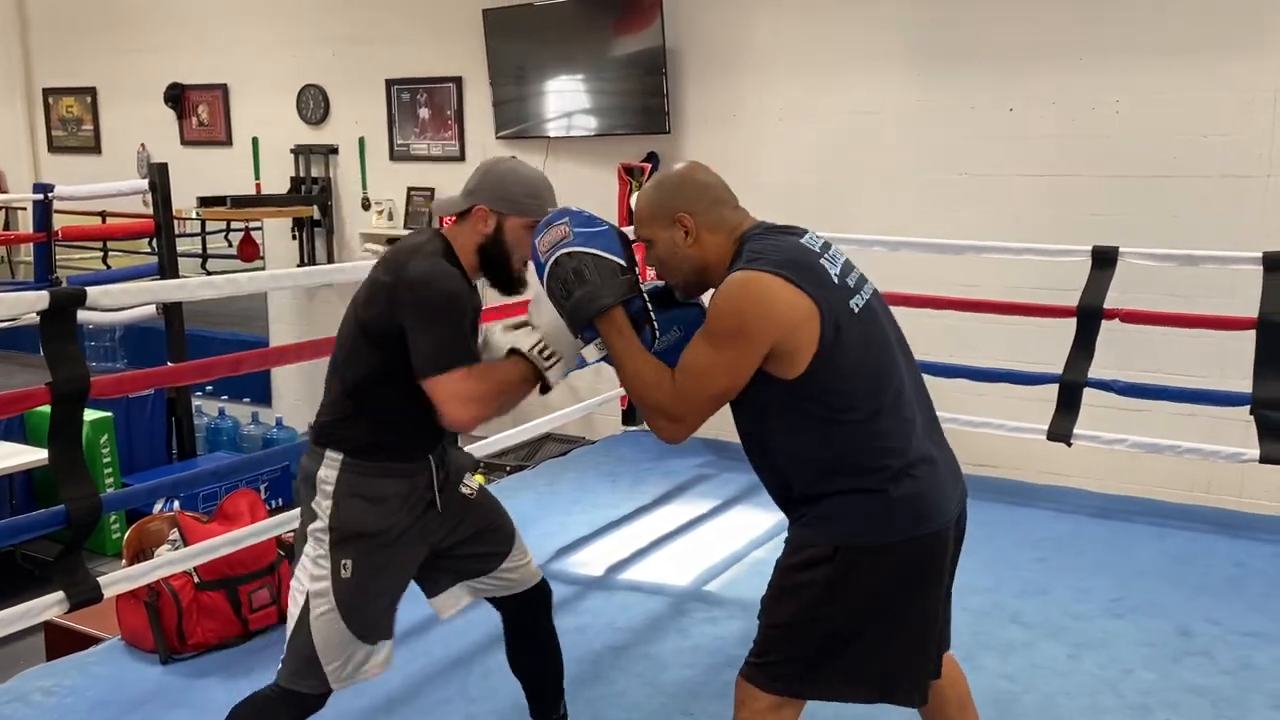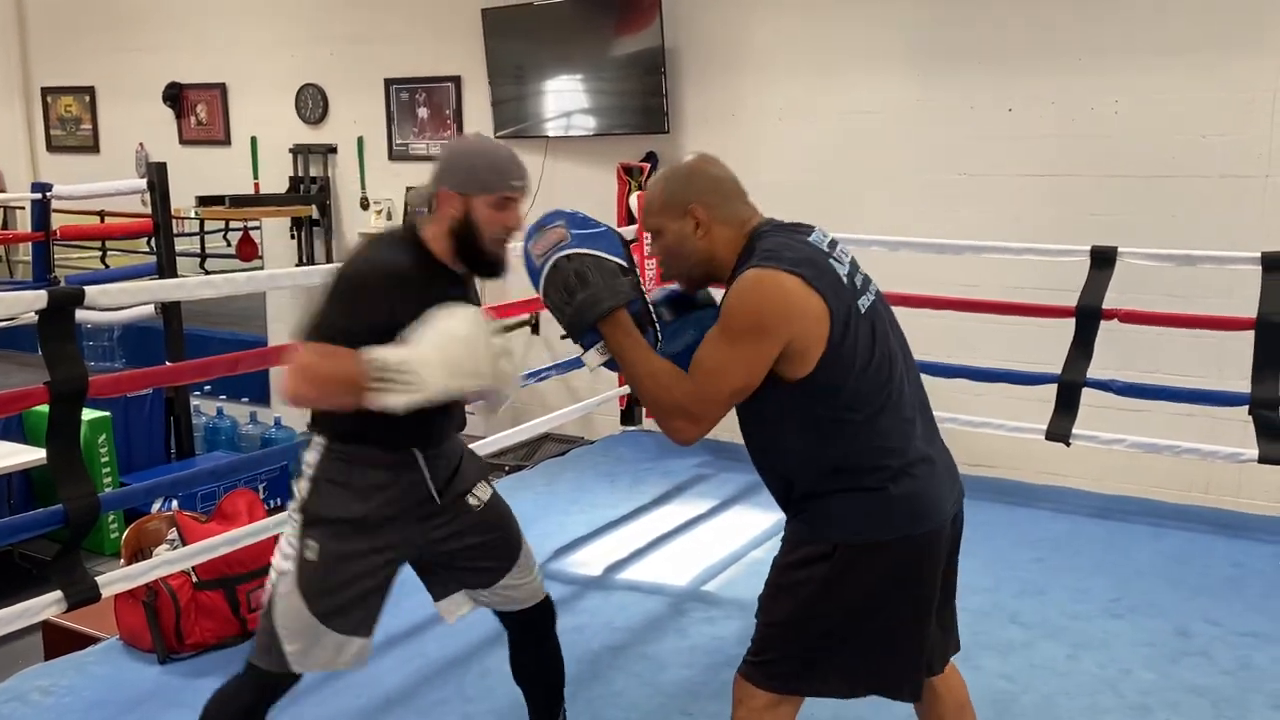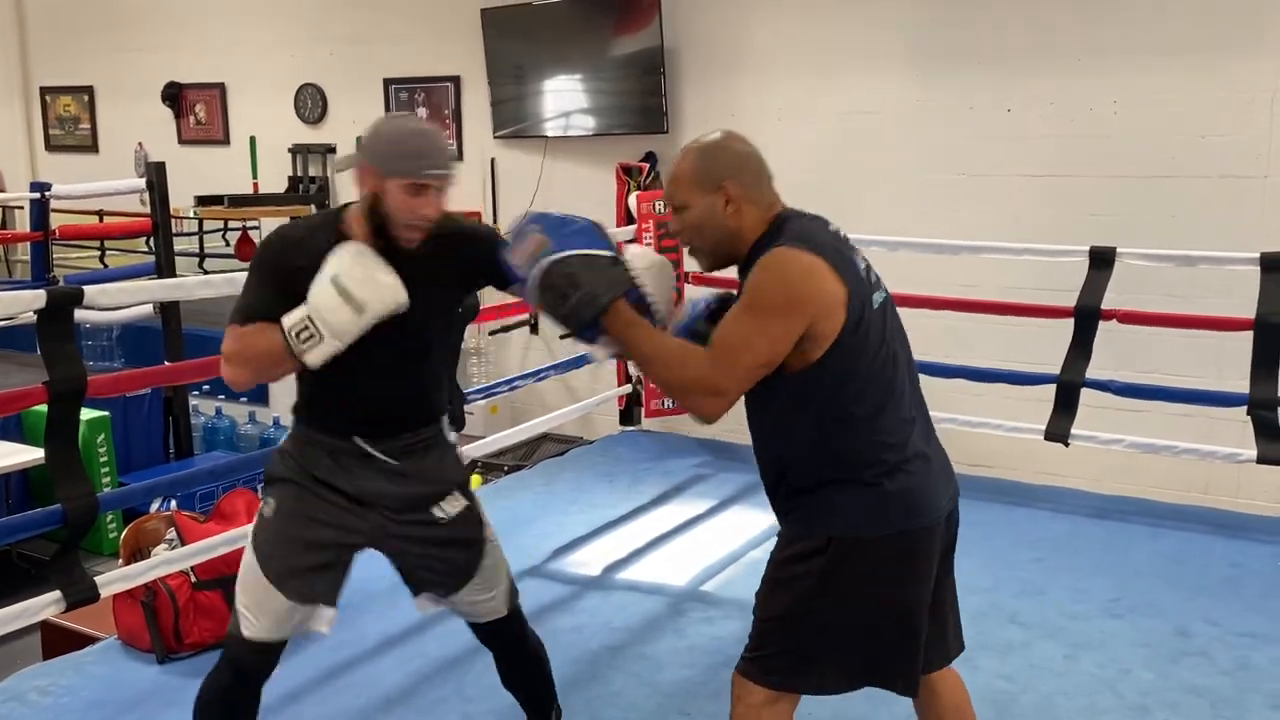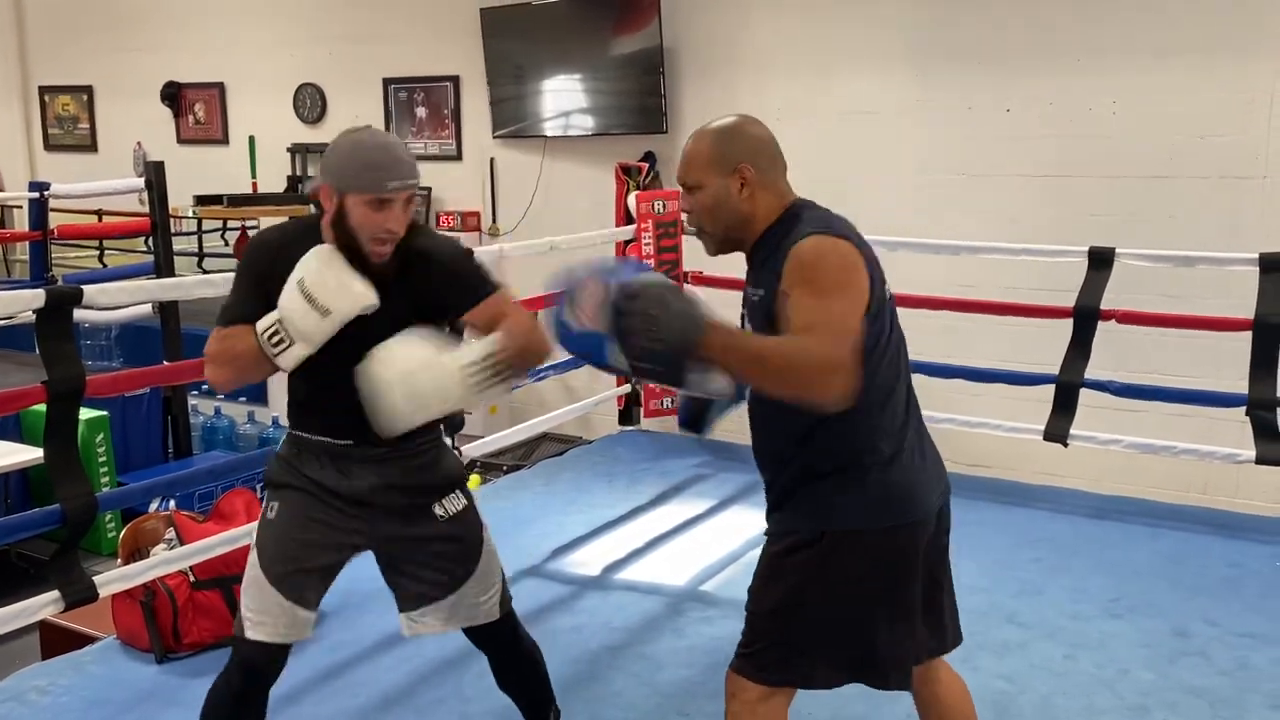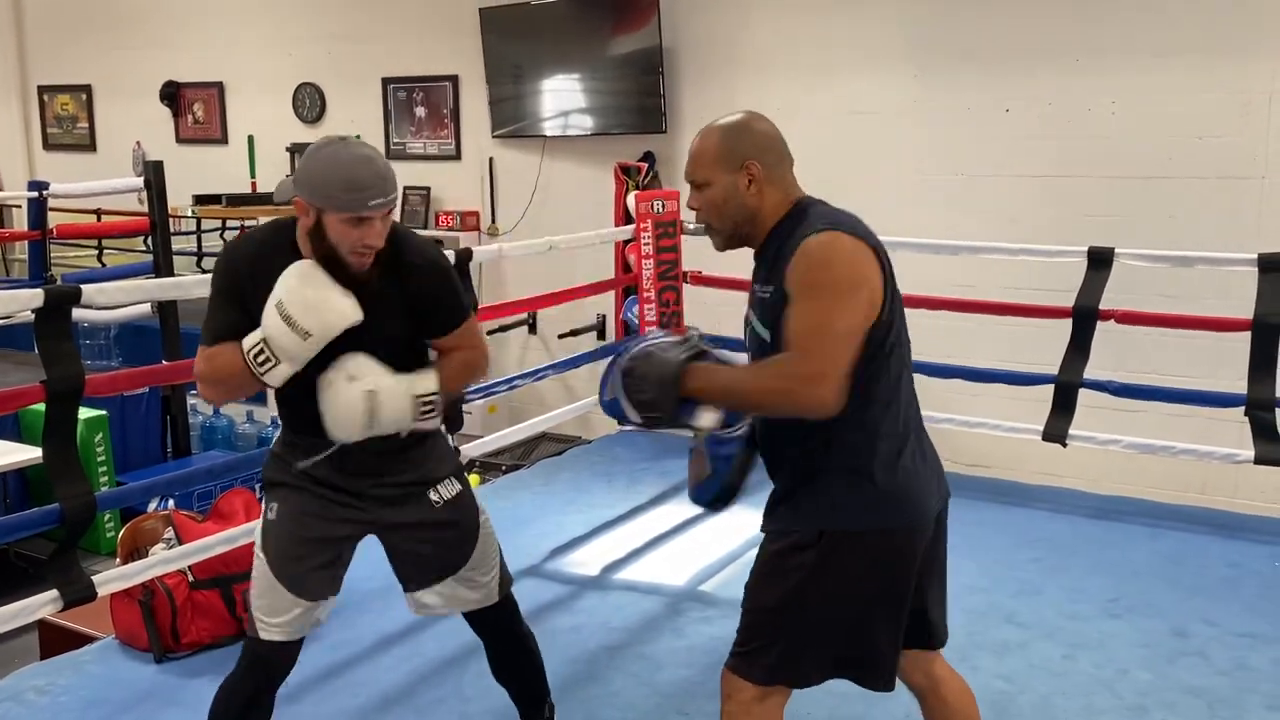
dt=0.1s
person 1, frame 1
left shoulder: (448, 266)
right shoulder: (428, 279)
right elbow: (463, 407)
left wrist: (527, 343)
right wrist: (544, 352)
left hip: (430, 470)
right hip: (359, 488)
left knee: (530, 599)
person 1, frame 2
left shoulder: (467, 250)
right shoulder: (374, 268)
right elbow: (304, 381)
right wrist: (416, 369)
left hip: (440, 470)
right hip: (350, 483)
left knee: (531, 611)
right knee: (274, 669)
person 1, frame 3
left shoulder: (454, 243)
right shoulder: (295, 247)
right elbow: (238, 369)
right wrist: (322, 318)
left hip: (419, 466)
right hip: (320, 470)
left knee: (499, 619)
right knee: (248, 654)
person 1, frame 4
left shoulder: (435, 260)
right shoulder: (273, 253)
left elbow: (529, 339)
right elbow: (221, 370)
left wrist: (464, 367)
right wrist: (295, 322)
left hip: (418, 472)
right hip: (314, 475)
left knee: (493, 625)
right knee: (255, 658)
person 1, frame 5
left shoulder: (418, 261)
right shoulder: (250, 261)
left elbow: (469, 356)
right elbow: (212, 385)
left wrist: (411, 396)
right wrist: (281, 339)
left hip: (411, 461)
right hip: (310, 473)
left knee: (496, 613)
right knee: (266, 657)
person 2, frame 1
left shoulder: (752, 290)
right shoulder: (796, 248)
left elbow: (673, 415)
left wrist: (605, 311)
right wrist: (667, 330)
left hip: (866, 521)
right hip: (930, 495)
right knee: (923, 653)
person 2, frame 2
left shoulder: (768, 288)
right shoulder: (800, 248)
left elbow: (689, 416)
left wrist: (609, 314)
left hip: (865, 520)
right hip: (923, 498)
right knee: (922, 661)
person 2, frame 3
left shoulder: (792, 268)
right shoulder: (805, 240)
left elbow: (709, 390)
right elbow: (760, 355)
left wrist: (611, 310)
right wrist: (718, 327)
left hip: (858, 517)
right hip: (917, 494)
right knee: (923, 660)
person 2, frame 4
left shoulder: (819, 251)
right shoulder: (777, 247)
left elbow: (826, 379)
right elbow: (774, 360)
left wrist: (692, 332)
right wrist: (723, 367)
left hip: (851, 511)
right hip: (906, 494)
right knee: (919, 658)
person 2, frame 5
left shoulder: (827, 250)
right shoulder: (785, 245)
left elbow: (811, 388)
left wrist: (691, 379)
right wrist: (718, 376)
left hip: (847, 513)
right hip: (906, 497)
right knee: (917, 656)
